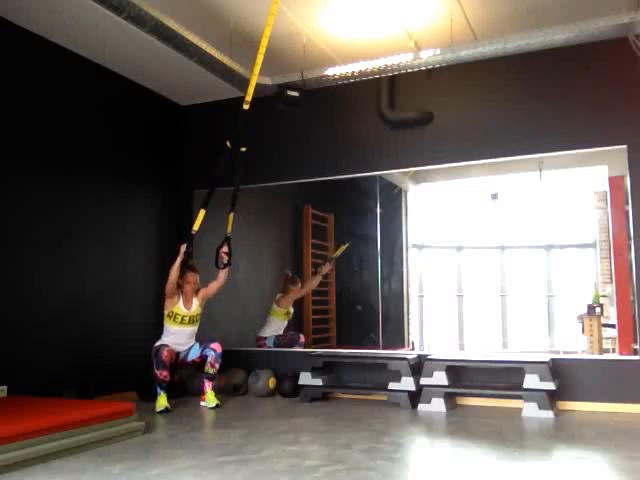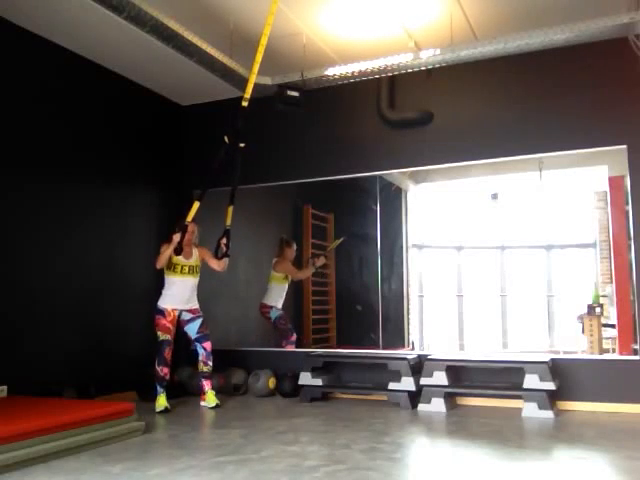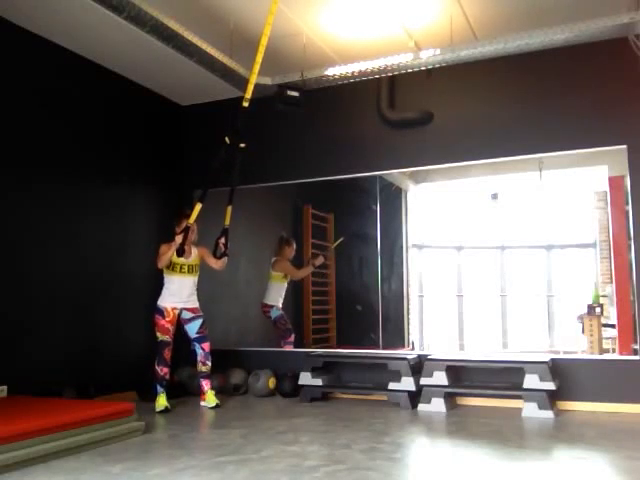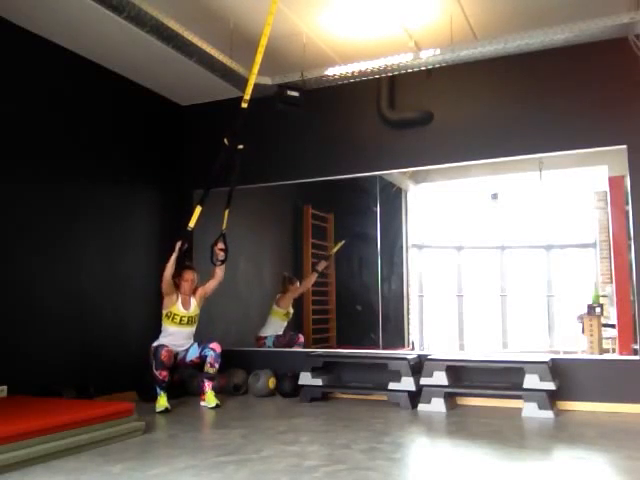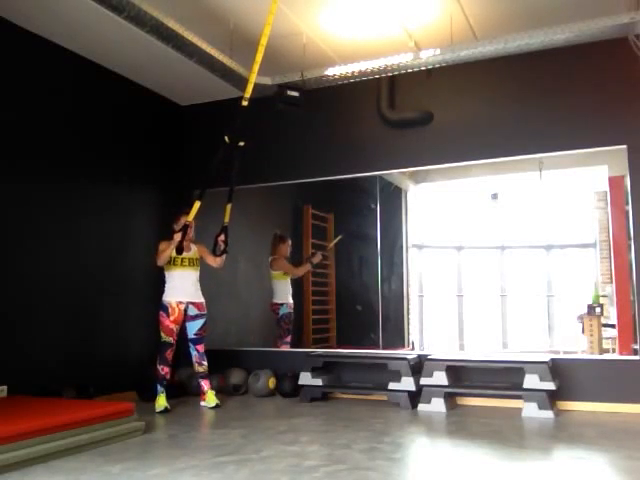
dt=1s
person 1, frame 1
left shoulder: (200, 297)
right shoulder: (172, 298)
left elbow: (220, 281)
right elbow: (171, 281)
left wrist: (225, 261)
right wrist: (180, 257)
left hip: (189, 349)
right hip: (167, 347)
left knee: (215, 348)
right knee: (164, 353)
left ankle: (207, 393)
right ankle: (161, 395)
person 1, frame 2
left shoulder: (200, 252)
right shoulder: (168, 249)
left elbow: (221, 267)
right elbow: (159, 264)
left wrist: (225, 250)
right wrist: (174, 244)
left hip: (190, 309)
right hip: (166, 309)
left knee: (205, 345)
right knee: (165, 348)
left ankle: (207, 393)
right ankle: (161, 396)
person 1, frame 3
left shoulder: (200, 251)
right shoulder: (167, 248)
left elbow: (219, 265)
right elbow: (160, 264)
right wrist: (175, 245)
left hip: (191, 307)
right hip: (167, 306)
left knee: (203, 345)
right knee: (165, 347)
left ankle: (206, 393)
right ankle: (161, 395)
person 1, frame 4
left shoulder: (199, 296)
right shoulder: (171, 297)
left elbow: (217, 279)
right elbow: (166, 277)
left wrist: (220, 256)
right wrist: (176, 253)
left hip: (187, 350)
right hip: (165, 347)
left knee: (214, 349)
right knee: (162, 353)
left ankle: (207, 394)
right ankle: (161, 396)
person 1, frame 5
left shoulder: (198, 248)
right shoulder: (166, 245)
left elbow: (217, 264)
right elbow: (159, 262)
left wrist: (223, 247)
right wrist: (174, 244)
left hip: (196, 302)
right hip: (172, 302)
left knee: (198, 346)
right knee: (167, 346)
left ankle: (206, 393)
right ankle: (161, 396)
